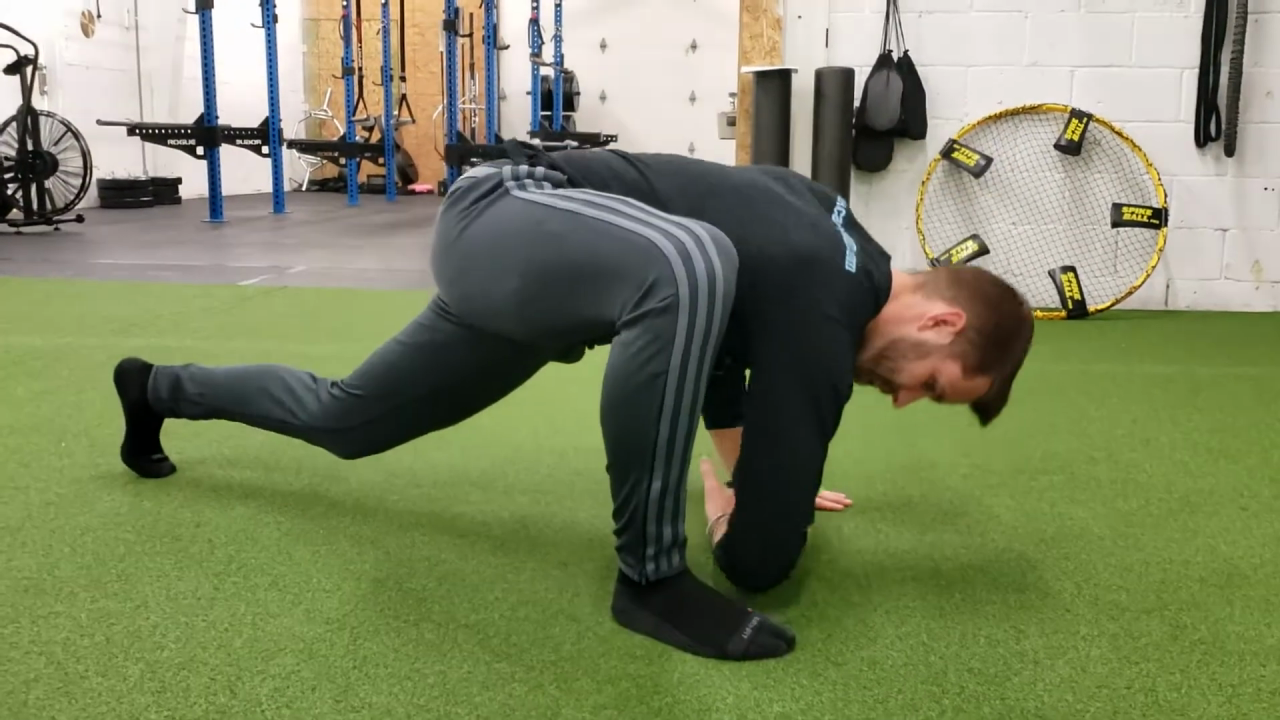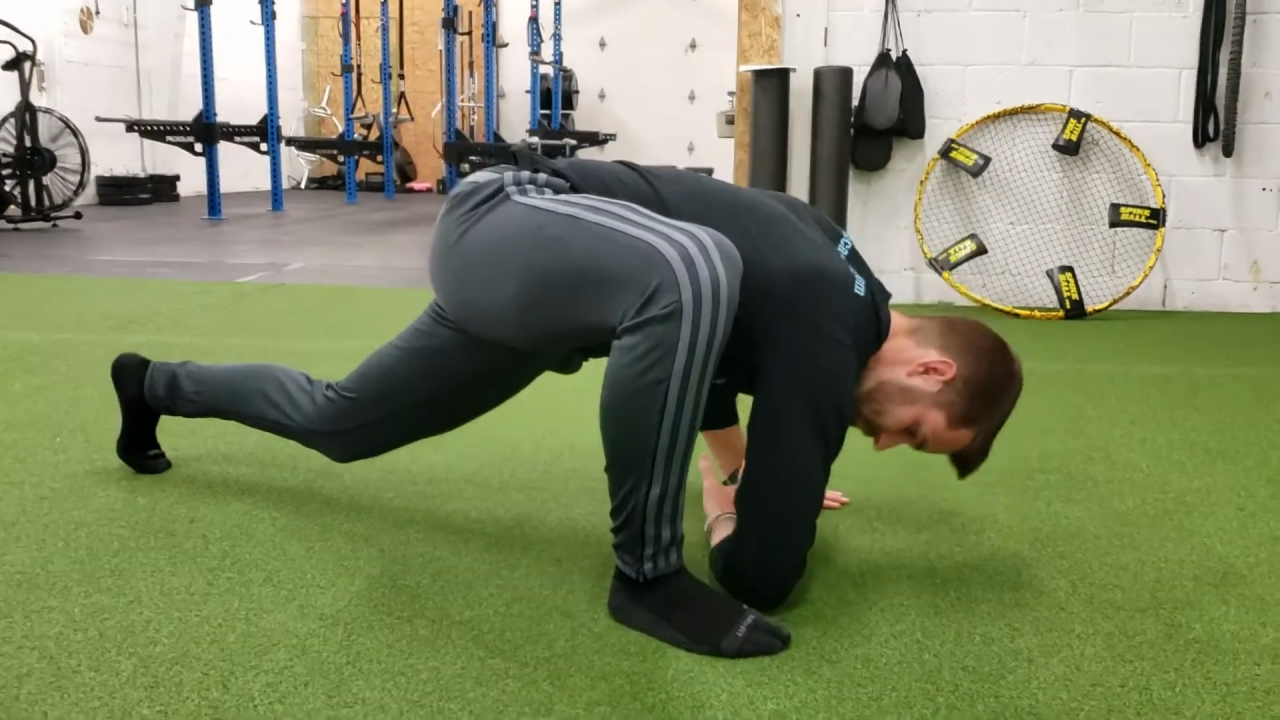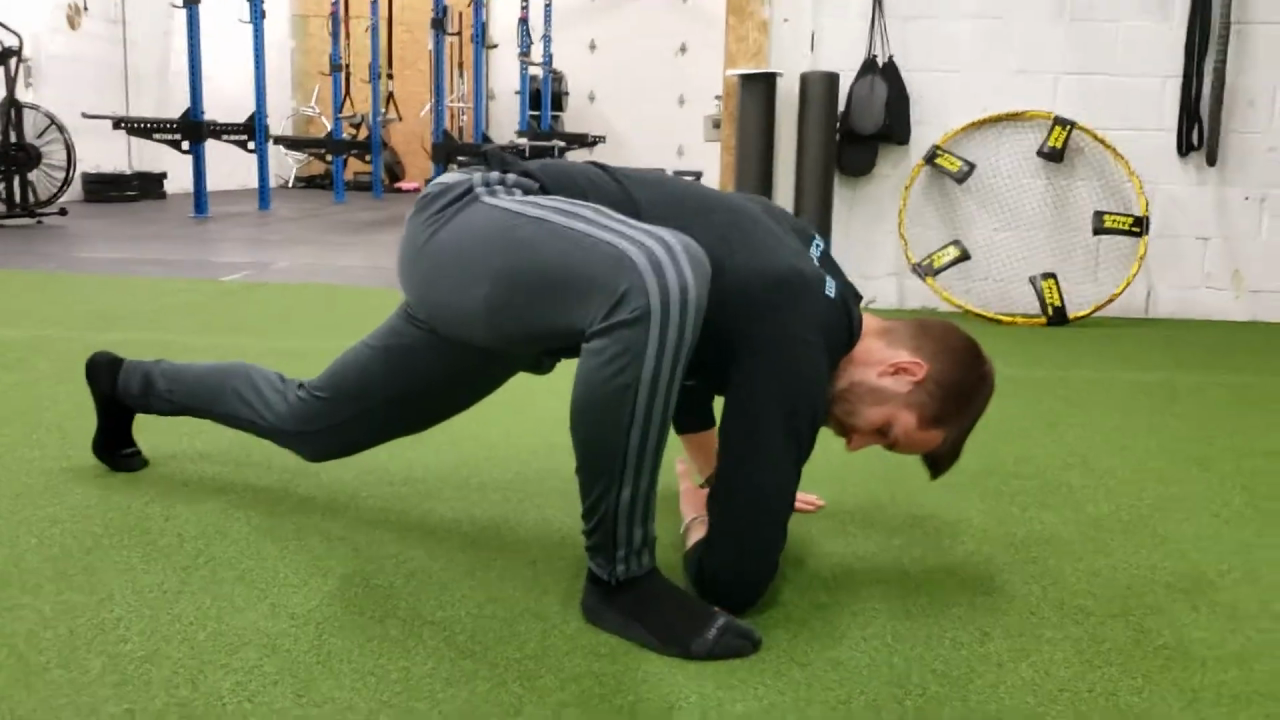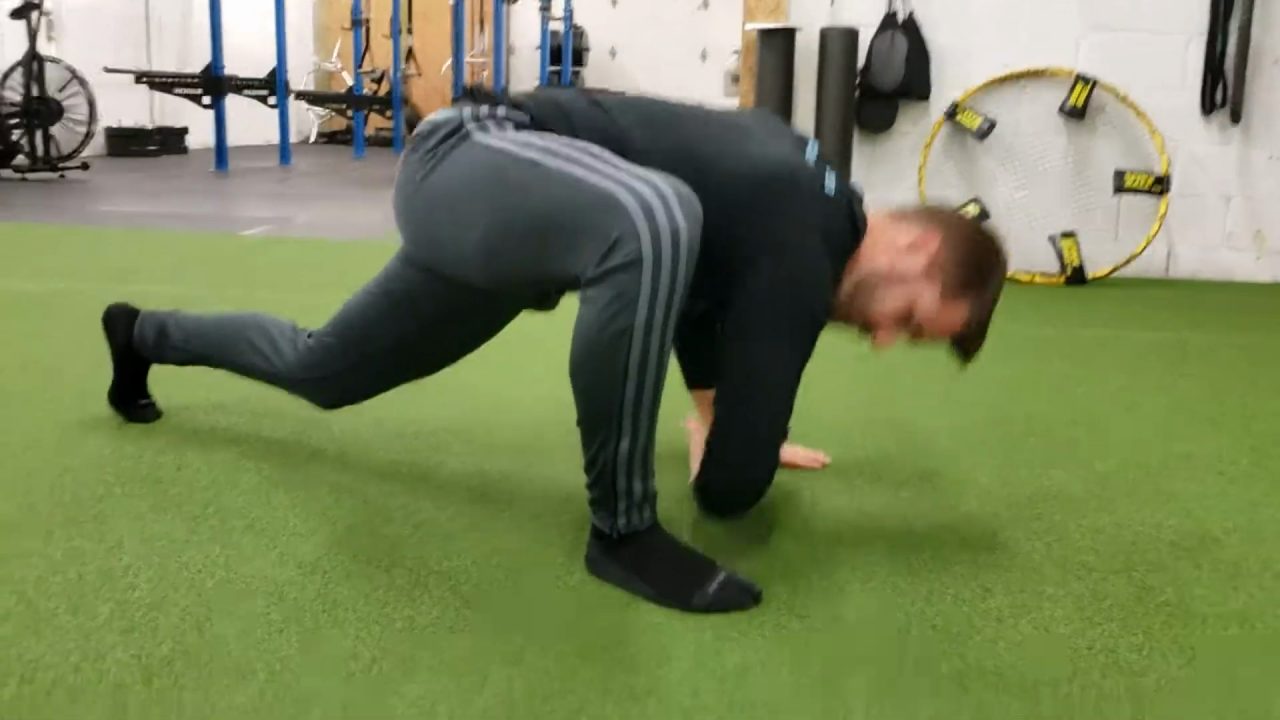
dt=0.2s
person 1, frame 1
left shoulder: (838, 246)
right shoulder: (823, 313)
right elbow: (758, 558)
left wrist: (749, 479)
right wrist: (752, 515)
left hip: (506, 251)
right hip: (498, 218)
left knee: (341, 418)
right knee: (689, 265)
left ankle: (154, 389)
right ankle: (649, 575)
person 1, frame 2
left shoulder: (832, 273)
right shoulder: (827, 339)
right elbow: (763, 572)
left wrist: (740, 479)
right wrist: (746, 517)
left hip: (505, 259)
right hip: (498, 222)
left knee: (335, 420)
right knee: (693, 273)
left ankle: (151, 384)
right ankle: (646, 573)
person 1, frame 3
left shoulder: (806, 291)
right shoulder: (797, 340)
right elbow: (734, 573)
left wrist: (718, 478)
right wrist: (719, 519)
left hip: (480, 261)
right hip: (469, 226)
left knee: (308, 420)
left ankle: (128, 383)
right ankle: (619, 575)
person 1, frame 4
left shoulder: (806, 208)
right shoulder: (802, 244)
right elbow: (729, 485)
left wrist: (727, 416)
right wrist: (738, 435)
left hip: (478, 200)
right hip: (461, 164)
left knee: (318, 368)
right knee: (657, 220)
left ankle: (142, 334)
right ankle: (622, 530)
